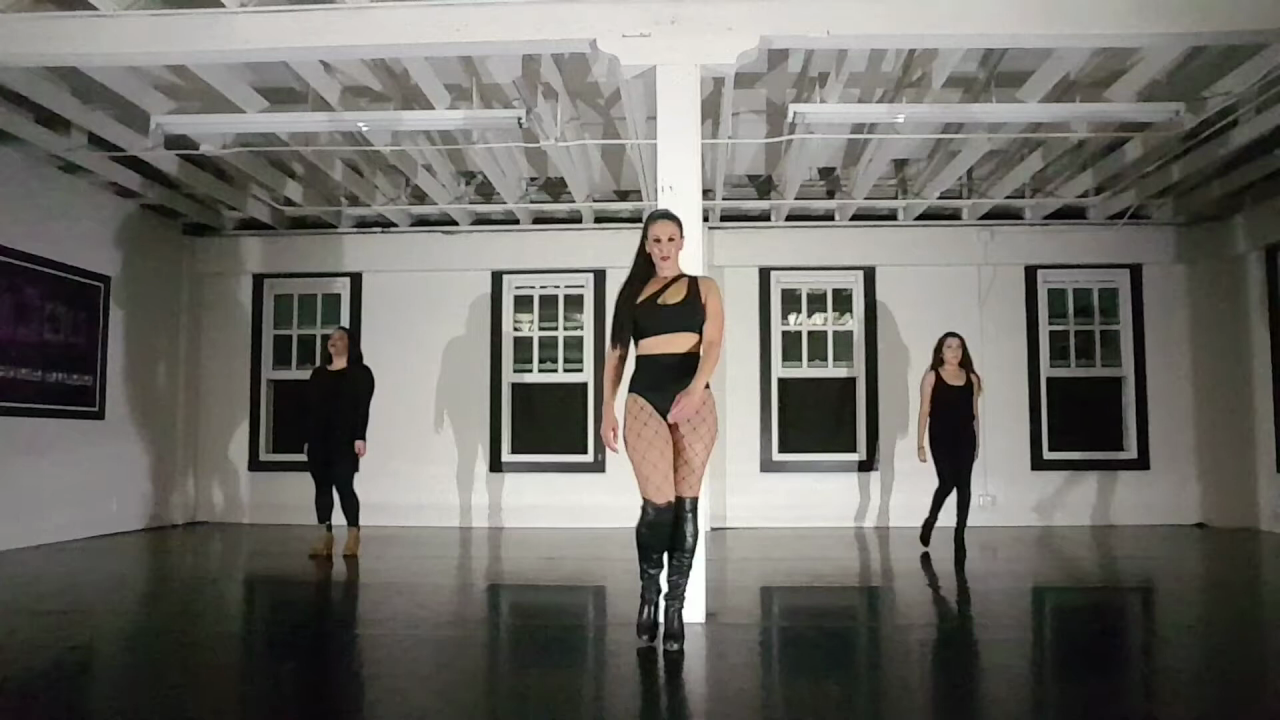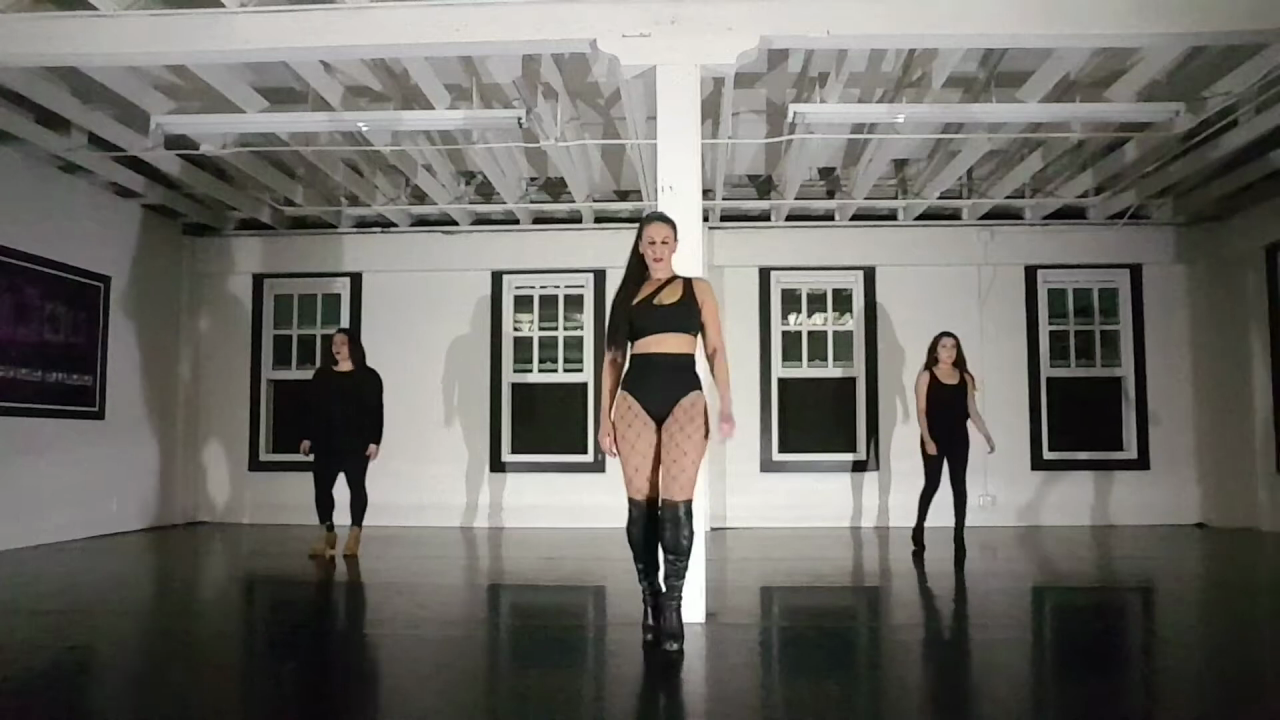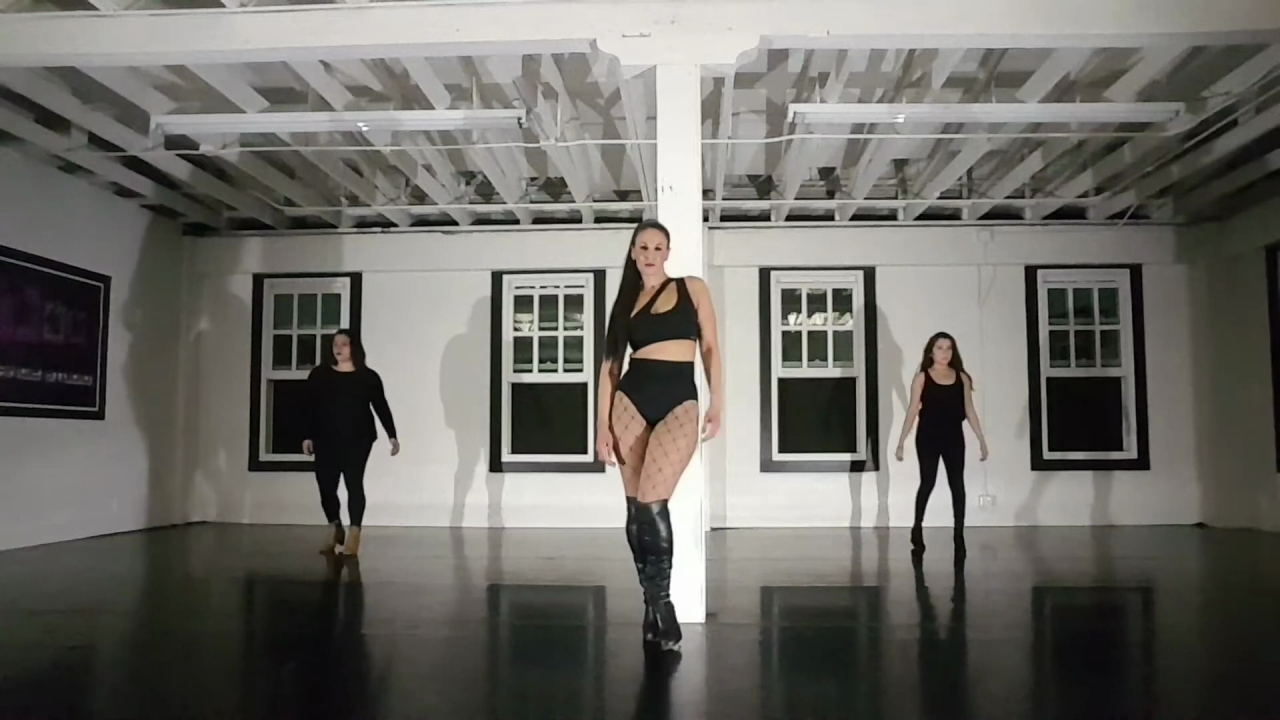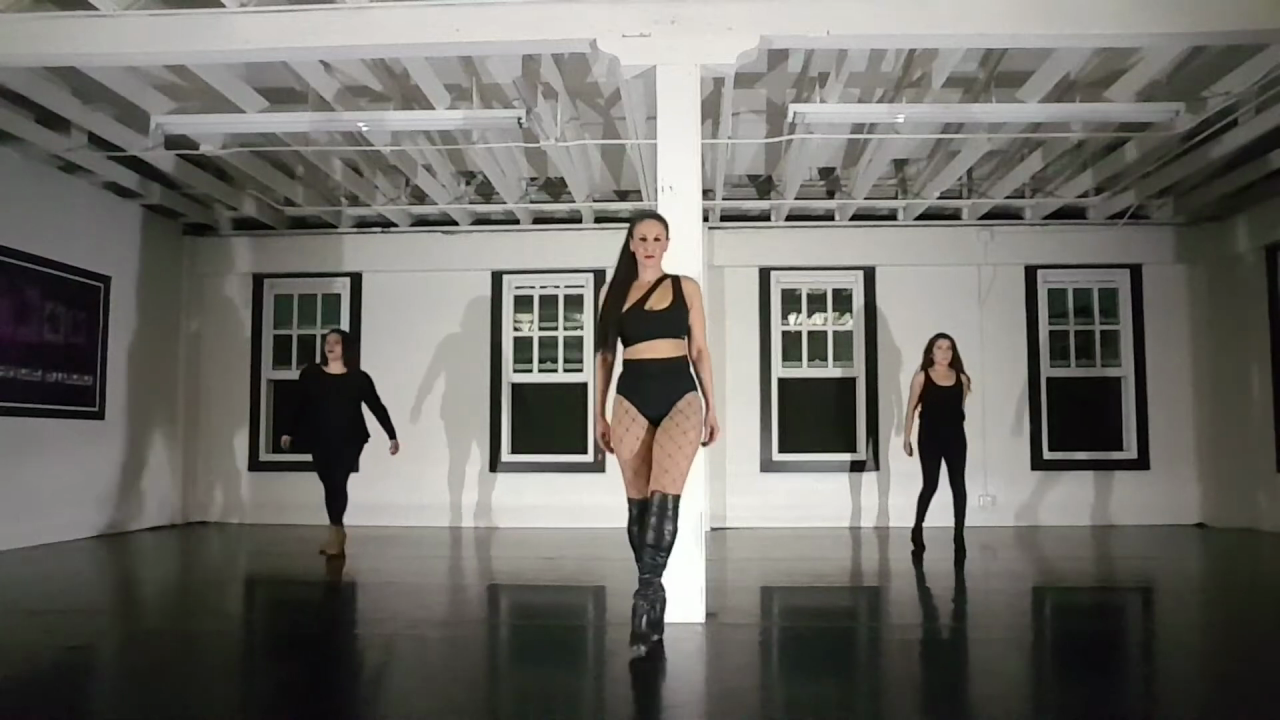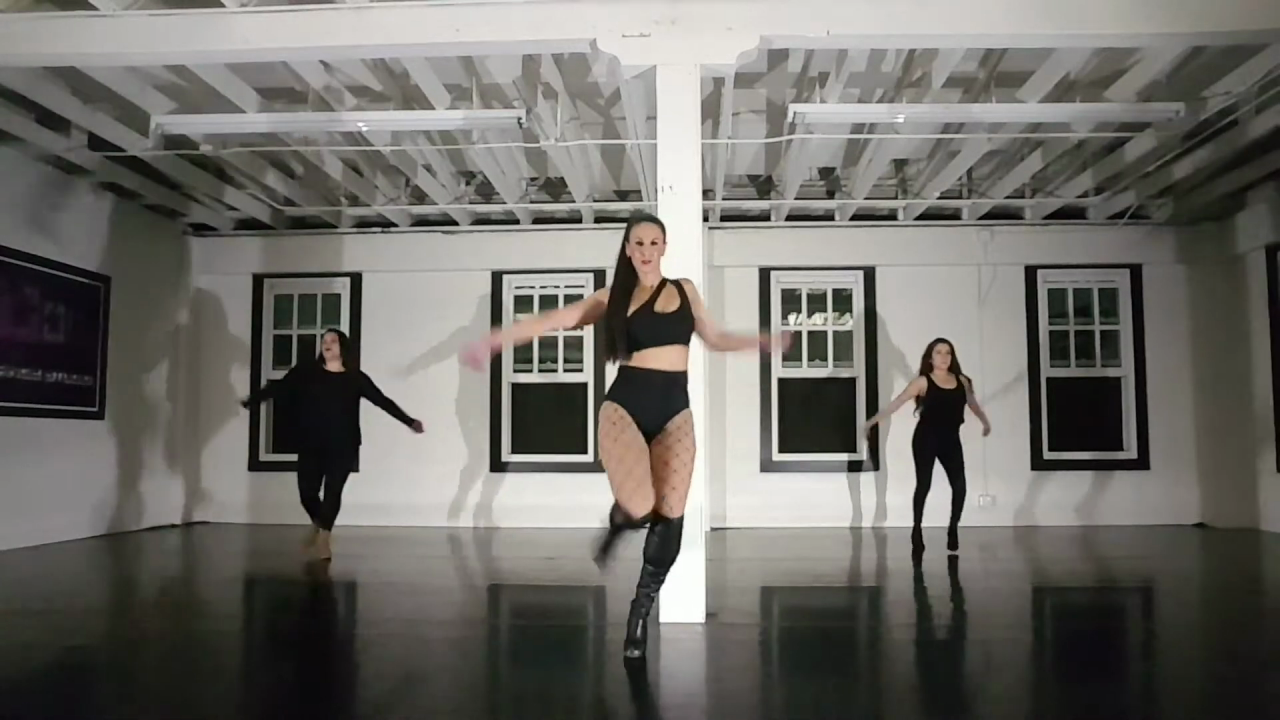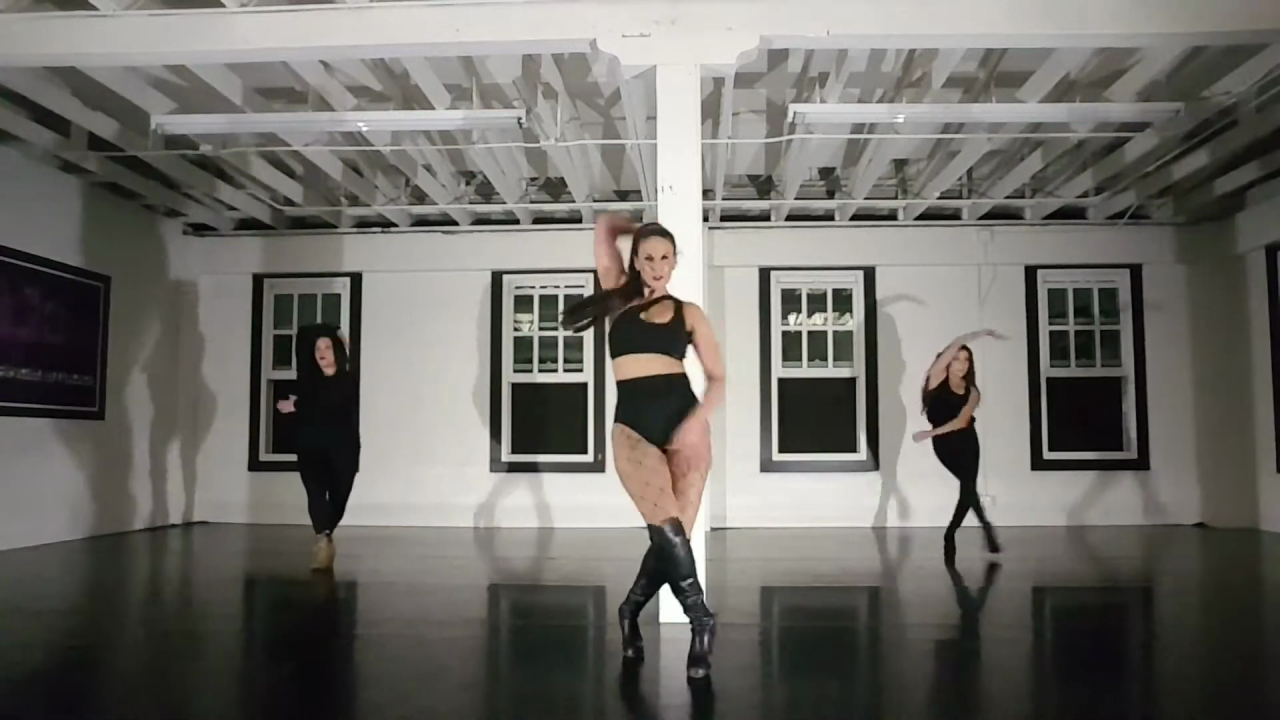
dt=0.4s
person 1, frame 1
left shoulder: (703, 287)
right shoulder: (632, 291)
left elbow: (713, 343)
right elbow: (616, 353)
left wrist: (693, 390)
right wrist: (607, 410)
left hip: (694, 398)
right hip: (645, 397)
left knee: (685, 504)
right knee: (658, 502)
left ankle: (674, 607)
right ankle: (648, 593)
person 1, frame 2
left shoulder: (697, 288)
right shoulder: (627, 292)
left elbow: (715, 348)
right elbow: (612, 357)
left wrist: (726, 405)
right wrist: (604, 416)
left hip: (684, 395)
right hip: (635, 397)
left knee: (677, 502)
right knee: (641, 503)
left ankle: (672, 605)
right ankle: (650, 600)
person 1, frame 3
left shoulder: (692, 288)
right shoulder: (625, 301)
left elbow: (710, 347)
right elbow: (611, 365)
left wrist: (716, 402)
right wrist: (603, 425)
left hip: (679, 401)
right hip: (632, 401)
left knee: (653, 501)
right knee: (636, 506)
left ankle: (662, 603)
right ankle: (651, 603)
person 1, frame 4
left shoulder: (686, 287)
right shoulder: (615, 290)
left elbow: (700, 349)
right elbow: (606, 354)
left wrist: (712, 407)
right wrist: (600, 414)
left hip: (679, 396)
right hip: (632, 398)
left knee: (665, 497)
right knee: (640, 504)
left ankle: (645, 603)
right ankle: (654, 593)
person 1, frame 5
left shoulder: (686, 292)
right shoulder: (611, 297)
left elbow: (712, 337)
right elbow: (555, 319)
left wrist: (758, 341)
right wrist: (496, 339)
left hip: (675, 409)
right hip: (624, 407)
left knee: (671, 514)
right knee: (638, 508)
left ankle: (642, 608)
right ankle: (617, 526)
person 1, frame 6
left shoulder: (688, 312)
right shoulder: (618, 292)
left elbow: (716, 375)
right elbow: (603, 228)
left wrist: (698, 420)
right wrist: (637, 230)
left hip: (682, 421)
right hip: (632, 424)
left knee: (674, 532)
right knee: (665, 525)
left ankle: (630, 610)
right ankle: (700, 622)
person 2, frame 1
left shoulder: (360, 373)
right shoulder: (318, 374)
left elbow: (363, 407)
right elbow: (312, 408)
left wrist: (360, 437)
right wrist: (308, 439)
left hip: (345, 440)
right hip: (319, 440)
left knee: (343, 485)
right knee: (322, 486)
left ankle: (353, 535)
right ankle: (326, 535)
person 2, frame 2
left shoulder: (368, 376)
right shoulder: (322, 374)
left elbow: (375, 410)
right elbow: (314, 408)
left wrist: (374, 440)
right wrist: (308, 437)
left hip: (357, 441)
right hip: (327, 440)
left knee: (356, 484)
right knee: (321, 486)
left ankle: (354, 535)
right ankle: (328, 534)
person 2, frame 3
left shoulder: (368, 377)
right shoulder: (320, 374)
left elbow: (381, 407)
right elbow: (312, 407)
left wrist: (392, 436)
right wrist: (309, 436)
left hip: (357, 439)
right hip: (326, 439)
left knee: (354, 484)
right knee: (325, 486)
left ankle: (354, 534)
right ankle: (334, 530)
person 2, frame 4
left shoulder: (358, 378)
right shoulder: (310, 374)
left elbow: (377, 407)
right elbow: (300, 407)
left wrist: (393, 436)
right wrist: (290, 433)
left hip: (349, 441)
right hip: (320, 441)
left knee: (337, 483)
right knee: (331, 486)
left ankle: (334, 534)
right ankle: (336, 532)
person 2, frame 5
left shoulder: (356, 378)
right shoulder: (308, 371)
left elbow: (381, 400)
right elbow: (279, 387)
left wrist: (409, 421)
right wrist: (250, 402)
left hip: (343, 444)
right hip: (311, 442)
left knee: (332, 491)
right knee: (307, 491)
left ankle: (324, 535)
right ankle: (317, 525)
person 2, frame 6
left shoulder: (346, 380)
right shoulder: (310, 373)
left elbow: (333, 405)
right elbow: (303, 334)
left wrist: (296, 405)
right wrist: (333, 332)
left hip: (342, 449)
right hip: (310, 447)
left knee: (338, 499)
right knee: (316, 494)
left ankle: (324, 539)
right ankle: (324, 541)
person 3, frame 1
left shoulder: (971, 378)
right shoulder: (932, 377)
left elbow: (974, 413)
right elbow: (924, 412)
left wrist: (975, 442)
right wrist: (921, 443)
left hip: (965, 438)
right hip: (941, 438)
left knee: (964, 486)
right knee: (947, 483)
left ankle: (960, 535)
right ankle: (930, 521)
person 3, frame 2
left shoulder: (965, 378)
right shoulder: (926, 376)
left elbow: (972, 411)
right elbow: (921, 410)
left wrist: (987, 435)
right wrist: (926, 438)
left hip: (959, 437)
right hip: (935, 437)
left knee: (959, 485)
right knee: (932, 484)
left ankle: (959, 536)
right ankle: (918, 528)
person 3, frame 3
left shoulder: (962, 378)
right shoulder: (922, 378)
left elbow: (969, 411)
right elbow: (913, 410)
left wrist: (981, 440)
right wrist: (901, 441)
left hip: (954, 437)
right hip: (928, 437)
left knee: (957, 485)
right knee: (927, 484)
left ankle: (959, 536)
right ankle: (917, 529)
person 3, frame 4
left shoulder: (962, 379)
right shoulder: (922, 377)
left elbow: (960, 409)
right elbow: (911, 408)
right wrist: (906, 437)
left hip: (956, 437)
right hip: (930, 437)
left knee: (958, 485)
right knee: (930, 485)
left ankle: (959, 536)
right ankle: (917, 529)
person 3, frame 5
left shoulder: (961, 381)
right shoulder: (923, 382)
left elbow: (972, 403)
right elbow: (897, 402)
left wrist: (985, 421)
right wrist: (873, 421)
left hip: (951, 439)
right hip: (926, 438)
left knee: (960, 486)
right knee: (924, 485)
left ankle: (952, 533)
right ankle: (917, 531)
person 3, frame 6
left shoulder: (971, 391)
right shoulder: (937, 377)
left elbow: (962, 420)
right elbow: (954, 346)
left wrist: (931, 432)
right wrist: (984, 333)
left hip: (967, 442)
right hip: (943, 442)
left knee: (967, 488)
right knee: (968, 483)
left ankle: (950, 534)
right ankle: (986, 529)
